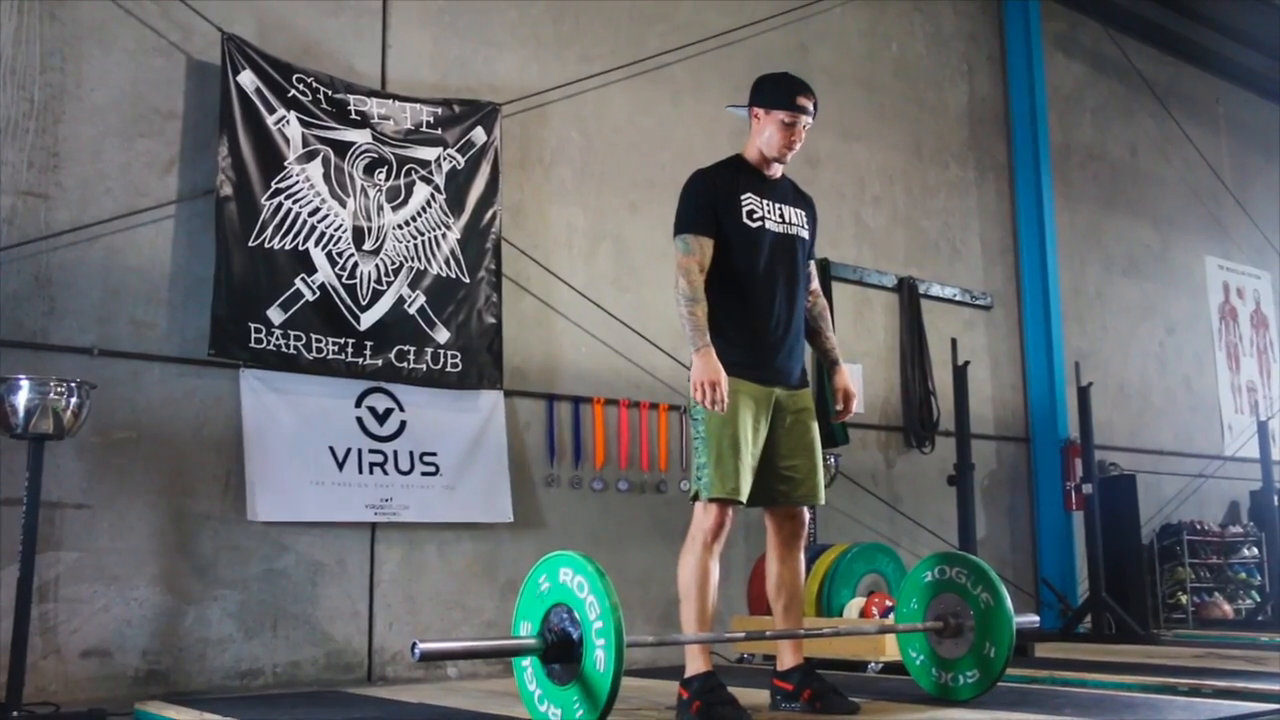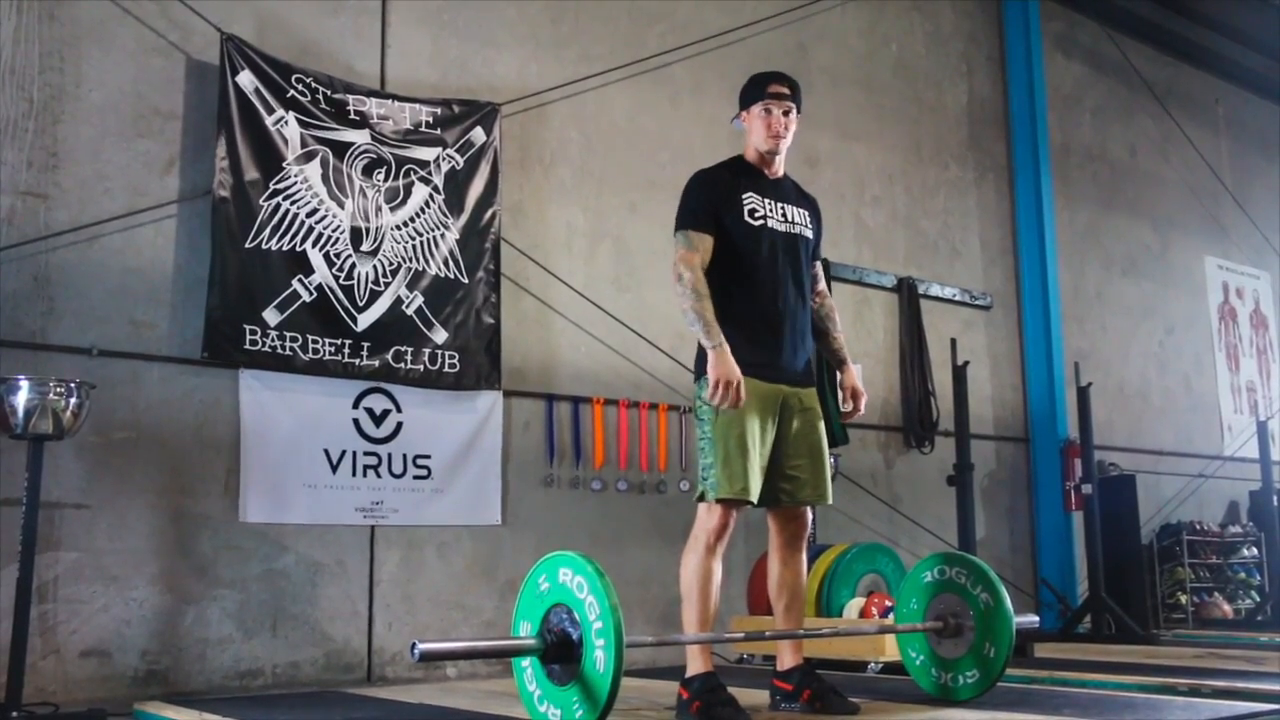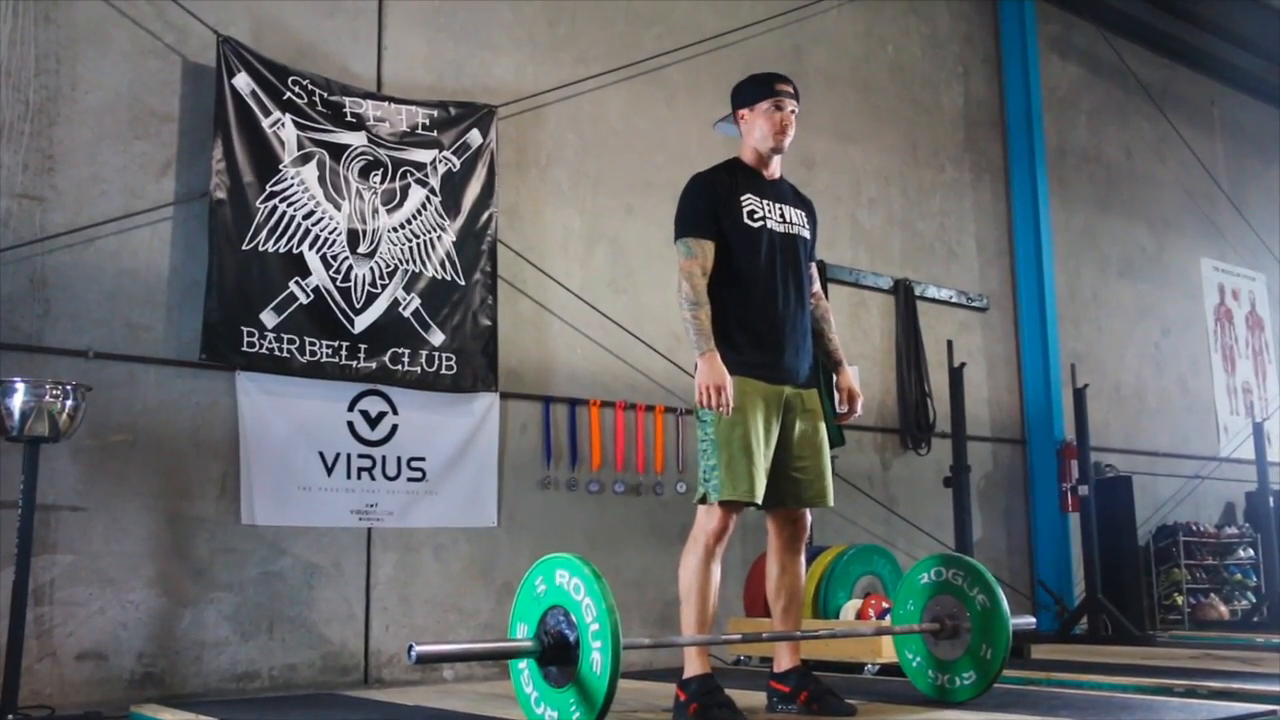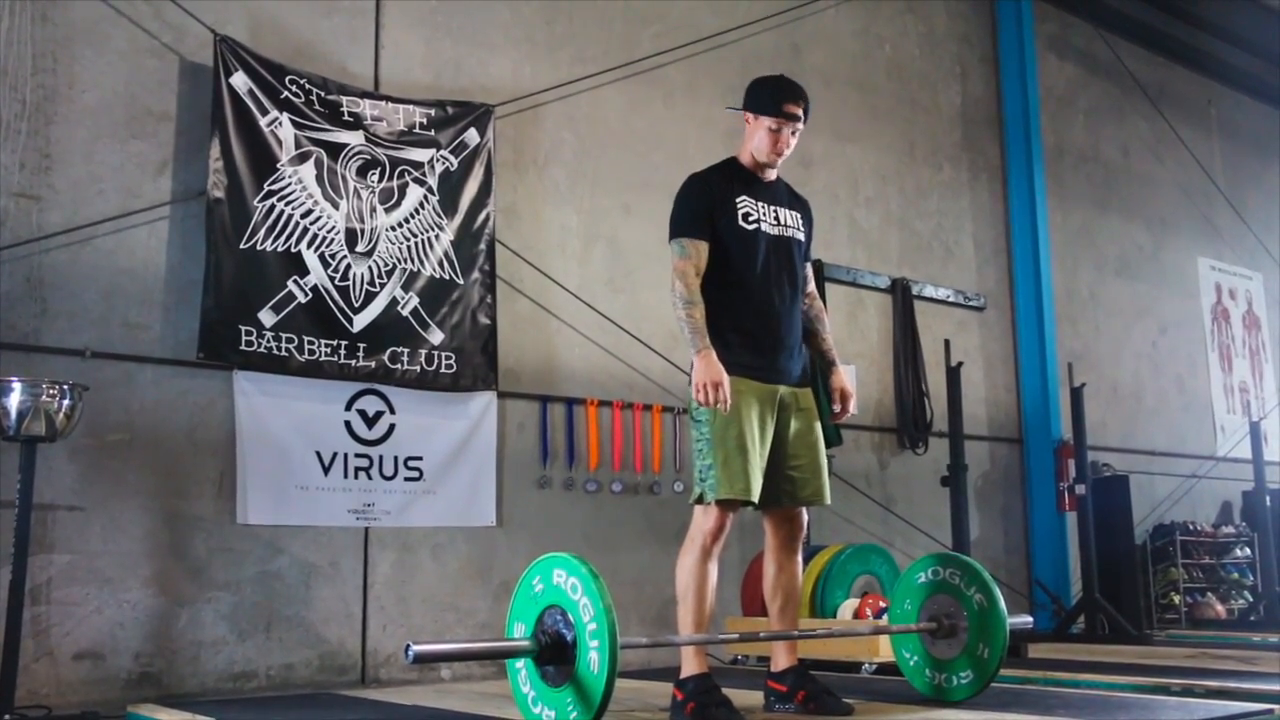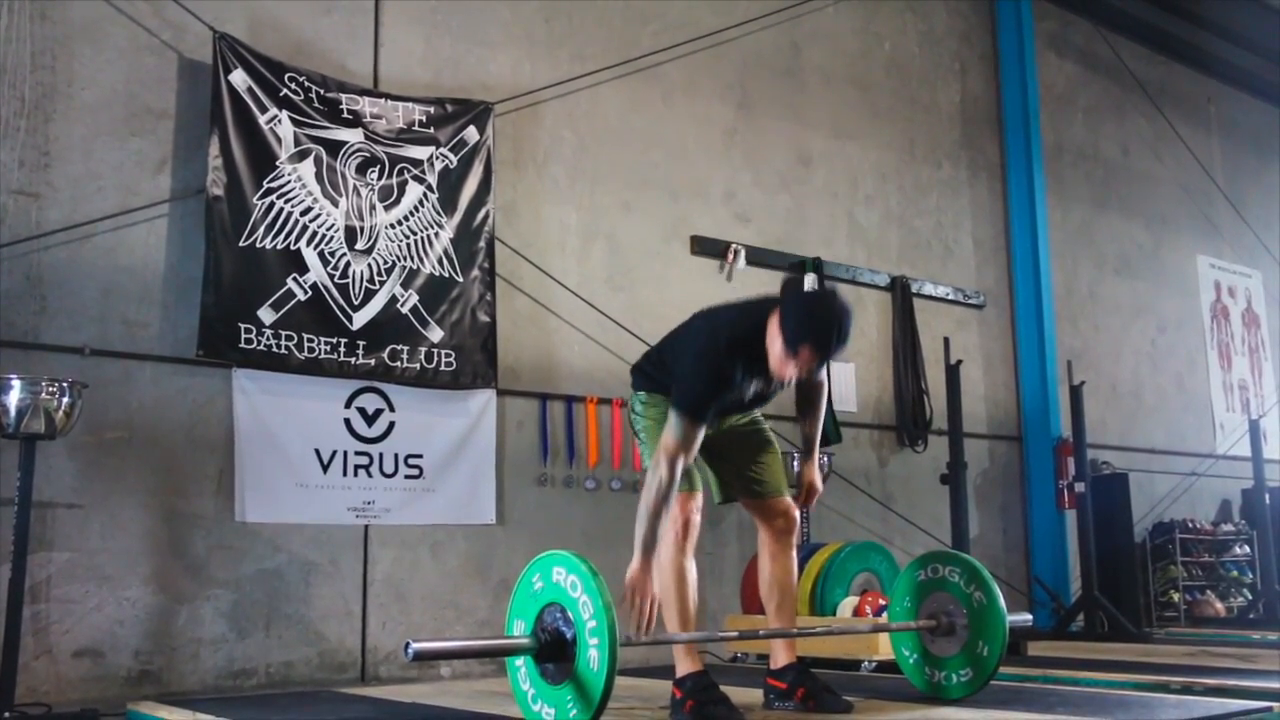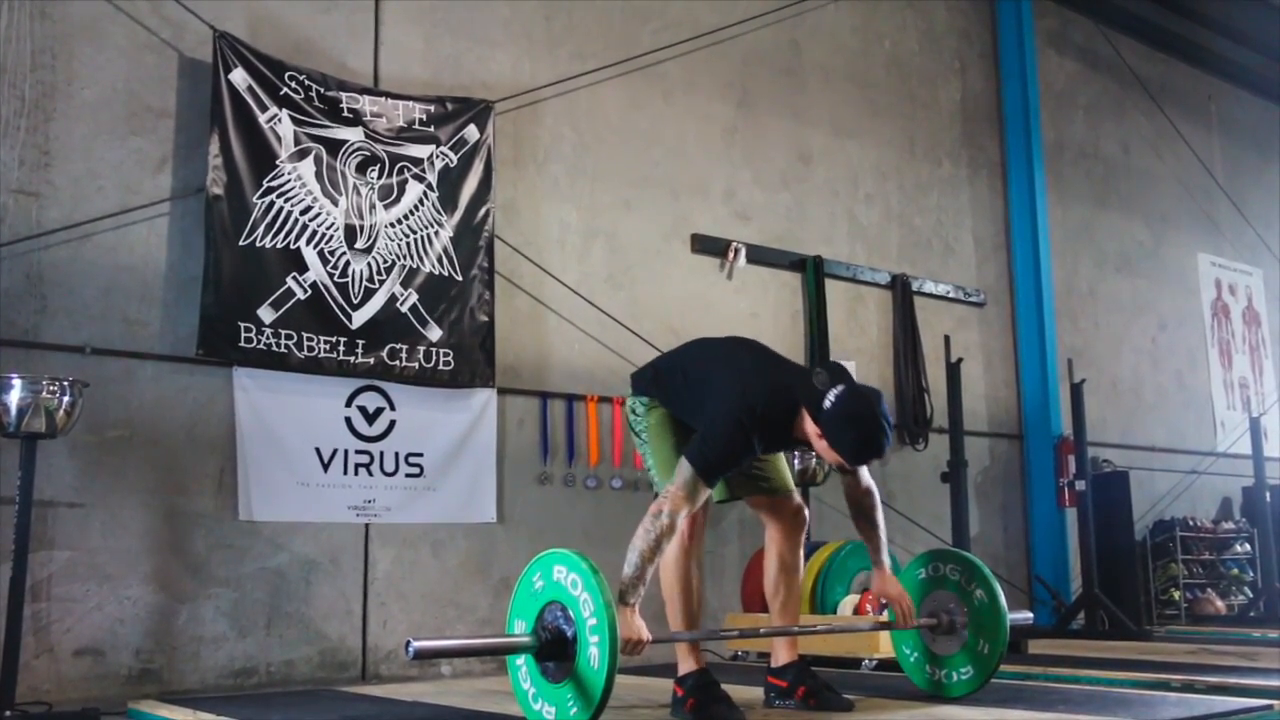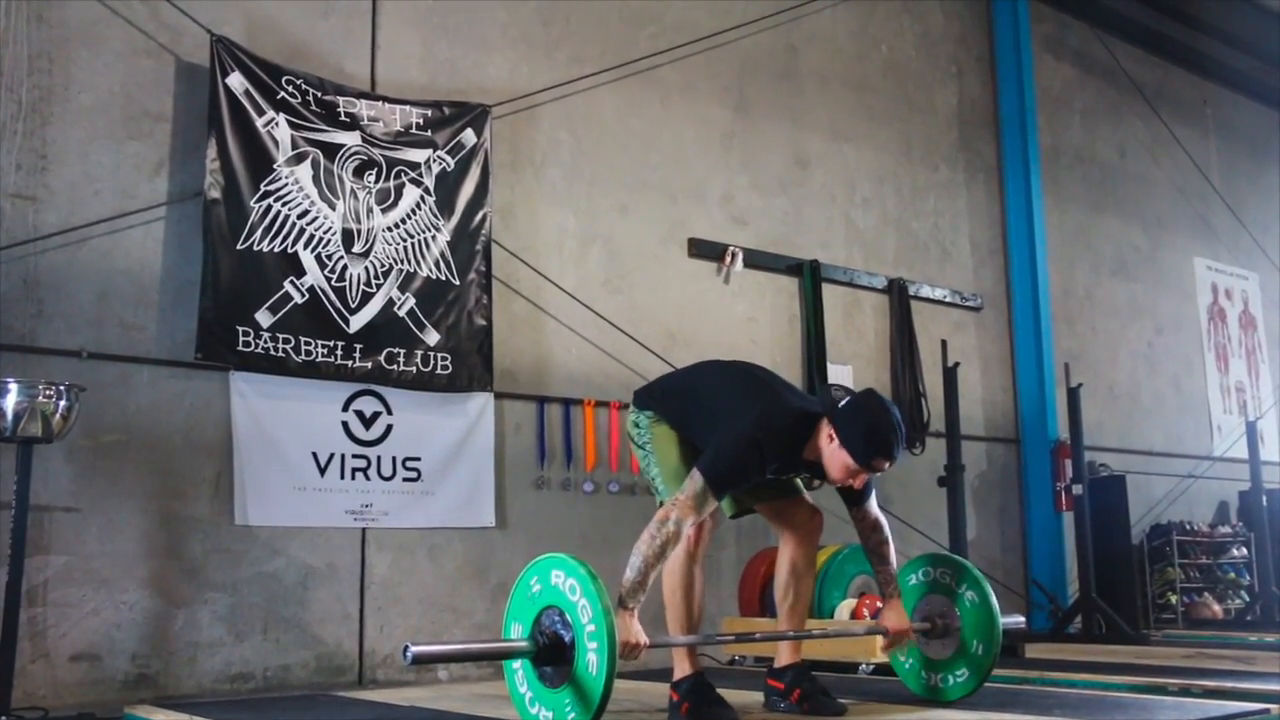
dt=0.7s
person 1, frame 1
left shoulder: (801, 203)
right shoulder: (712, 186)
right elbow: (689, 275)
left wrist: (834, 364)
right wrist: (704, 352)
left hip: (790, 382)
right hip: (732, 376)
left knee: (791, 521)
right knee: (715, 513)
person 1, frame 2
left shoulder: (805, 204)
right shoulder: (713, 184)
right elbow: (688, 270)
left wrist: (844, 364)
right wrist: (717, 348)
left hip: (796, 382)
right hip: (736, 375)
left knee: (793, 522)
right knee: (718, 513)
person 1, frame 3
left shoulder: (800, 204)
right shoulder: (711, 188)
right elbow: (692, 279)
left wrist: (839, 366)
right wrist: (708, 355)
left hip: (798, 382)
right hip: (739, 377)
left knee: (793, 523)
right knee: (718, 516)
person 1, frame 4
left shoulder: (797, 205)
right shoulder: (708, 189)
right elbow: (685, 278)
left wrist: (832, 367)
right wrist: (704, 354)
left hip: (791, 383)
right hip: (733, 377)
left knee: (789, 524)
right knee: (715, 518)
person 1, frame 5
left shoulder: (806, 347)
right shoulder: (717, 348)
left elbow: (814, 387)
right elbow: (670, 460)
left wrist: (810, 459)
right wrist: (642, 562)
left hip: (733, 411)
right hip: (663, 397)
left knee: (783, 518)
right knee: (684, 514)
left ankle: (784, 673)
right ankle: (689, 681)
person 1, frame 6
left shoulder: (835, 415)
right shoulder: (741, 424)
left elbow: (861, 490)
right elbow: (668, 511)
left wrist: (882, 570)
right wrist: (627, 608)
right hip: (661, 400)
left knee: (790, 515)
right knee: (689, 519)
left ankle: (785, 671)
right ankle: (690, 678)
person 1, frame 7
left shoulder: (845, 447)
right shoulder: (757, 440)
left elbow: (871, 524)
right elbow: (673, 520)
left wrist: (892, 602)
right wrist: (626, 613)
left hip: (720, 414)
right hip: (662, 415)
left knee: (804, 521)
right knee: (695, 526)
left ankle: (785, 673)
right ankle: (686, 683)
